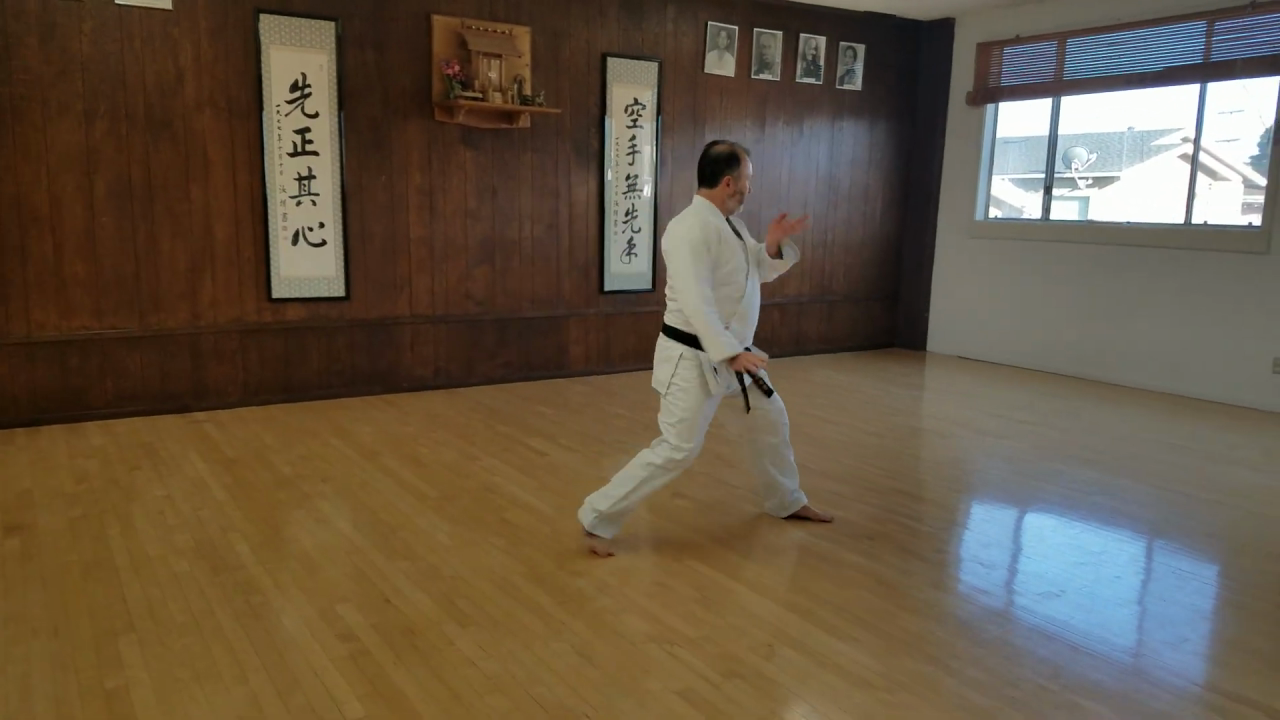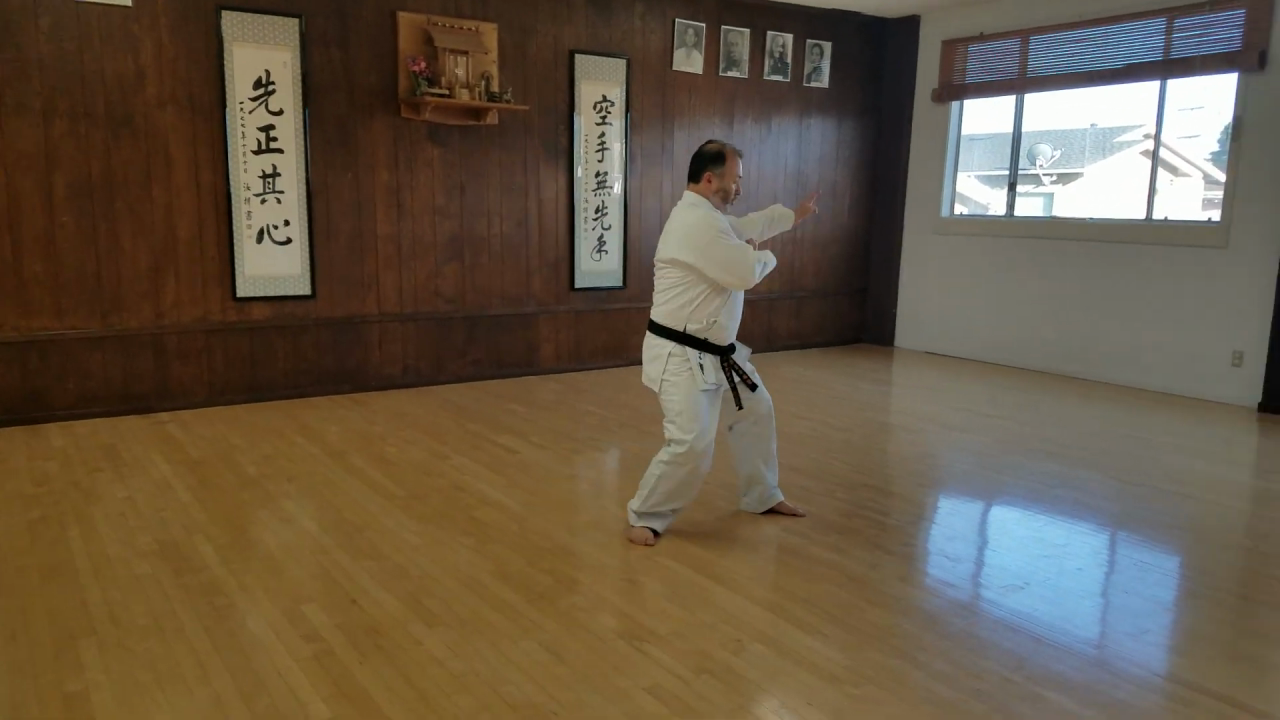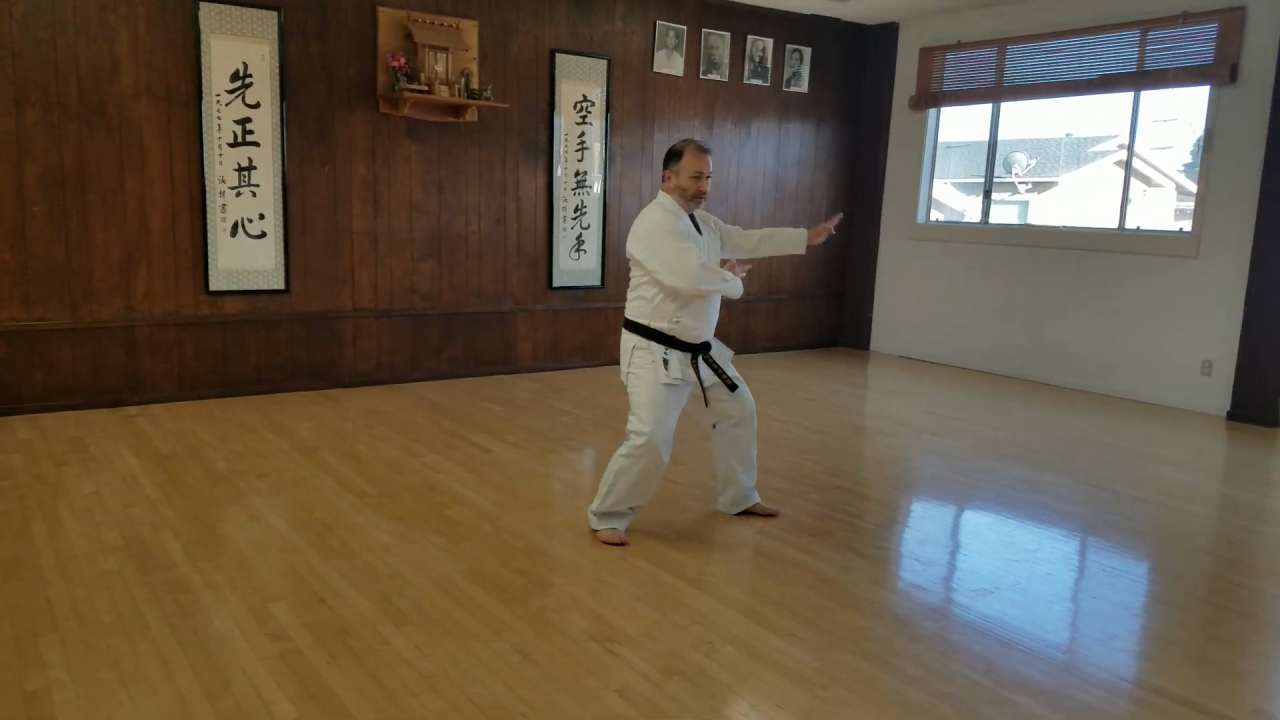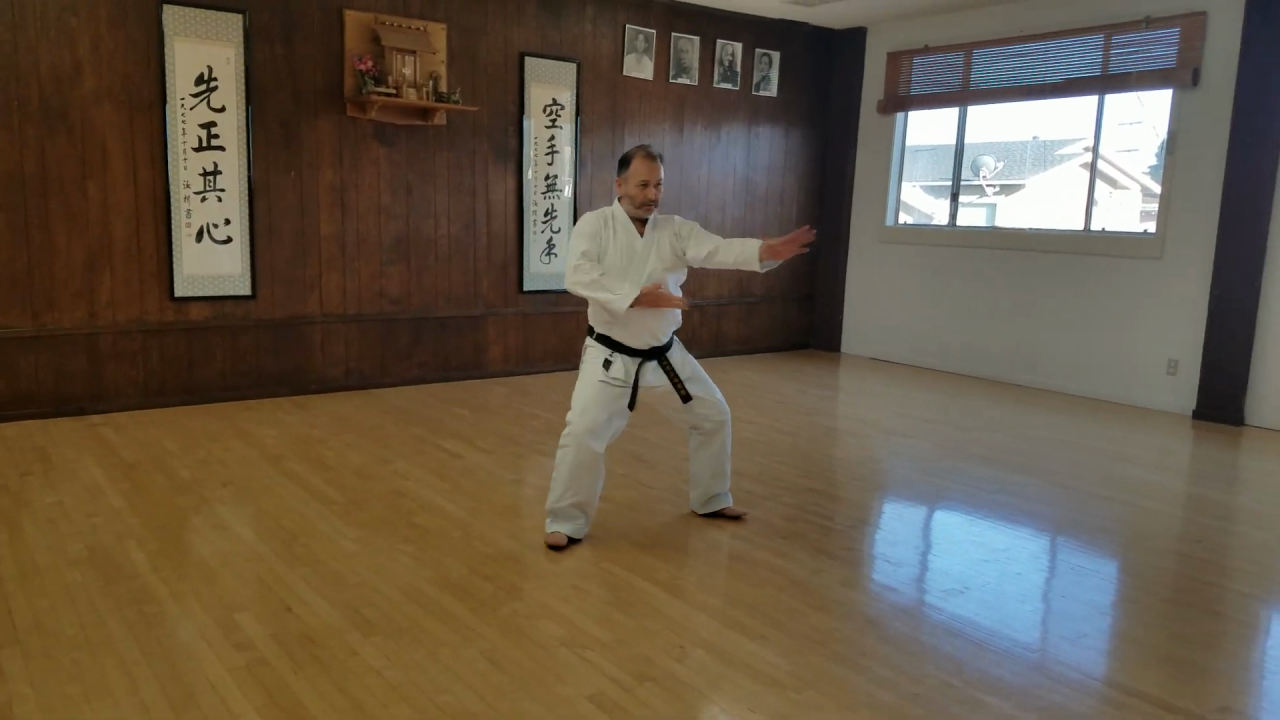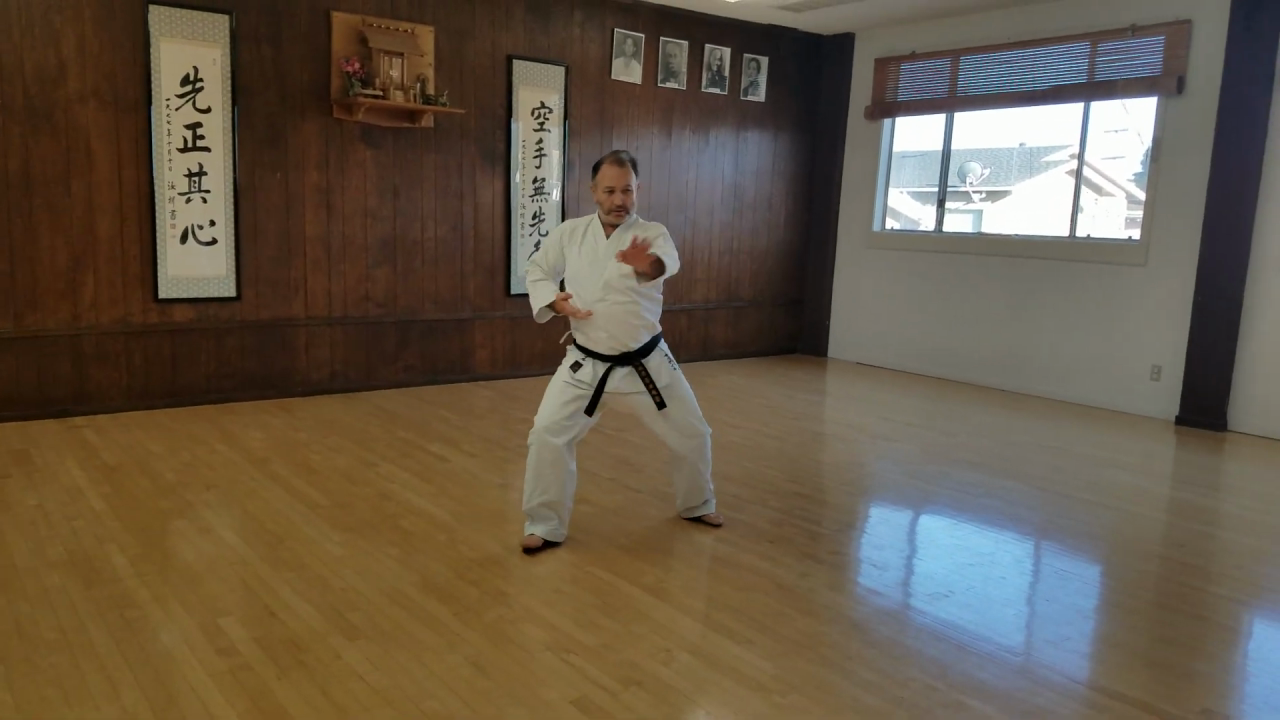
dt=0.2s
person 1, frame 1
left shoulder: (732, 225)
right shoulder: (693, 228)
left elbow: (765, 269)
right elbow: (696, 297)
left wrist: (778, 241)
right wrist: (731, 353)
left hip: (732, 353)
right hip: (692, 357)
left knee: (771, 420)
right knee: (677, 448)
left ankle: (786, 501)
right ankle: (599, 518)
person 1, frame 2
left shoulder: (709, 216)
right shoulder: (697, 223)
left elbow: (743, 228)
right elbow: (744, 271)
left wrist: (794, 214)
right wrist: (763, 255)
left hip: (714, 351)
right hip: (681, 355)
left knee: (757, 412)
right knee: (691, 443)
left ankle: (761, 496)
right ankle: (646, 515)
person 1, frame 3
left shoulder: (702, 221)
right shoulder: (657, 221)
left elbow: (745, 240)
right elbow: (690, 277)
left wrist: (807, 237)
right wrist: (733, 277)
left hip: (697, 350)
right hip: (655, 352)
left knee: (738, 412)
right knee: (649, 439)
left ankle: (738, 496)
right ankle: (608, 516)
person 1, frame 4
left shoulder: (676, 229)
right shoulder: (594, 224)
left elbow: (719, 250)
right elbow: (578, 273)
left wrist: (768, 250)
right wrist: (636, 296)
left hip: (663, 354)
right hip: (610, 357)
left knee: (712, 416)
right knee: (583, 433)
left ankle: (710, 499)
right ankle: (565, 521)
person 1, frame 5
left shoulder: (650, 234)
right shoulder: (569, 233)
left elbow: (666, 260)
right elbow: (536, 272)
left wrist: (647, 264)
right wrist: (553, 301)
left hip: (644, 362)
right hip: (587, 363)
left knee: (691, 435)
right knee: (548, 433)
left ankle: (697, 505)
right ankle: (544, 524)
